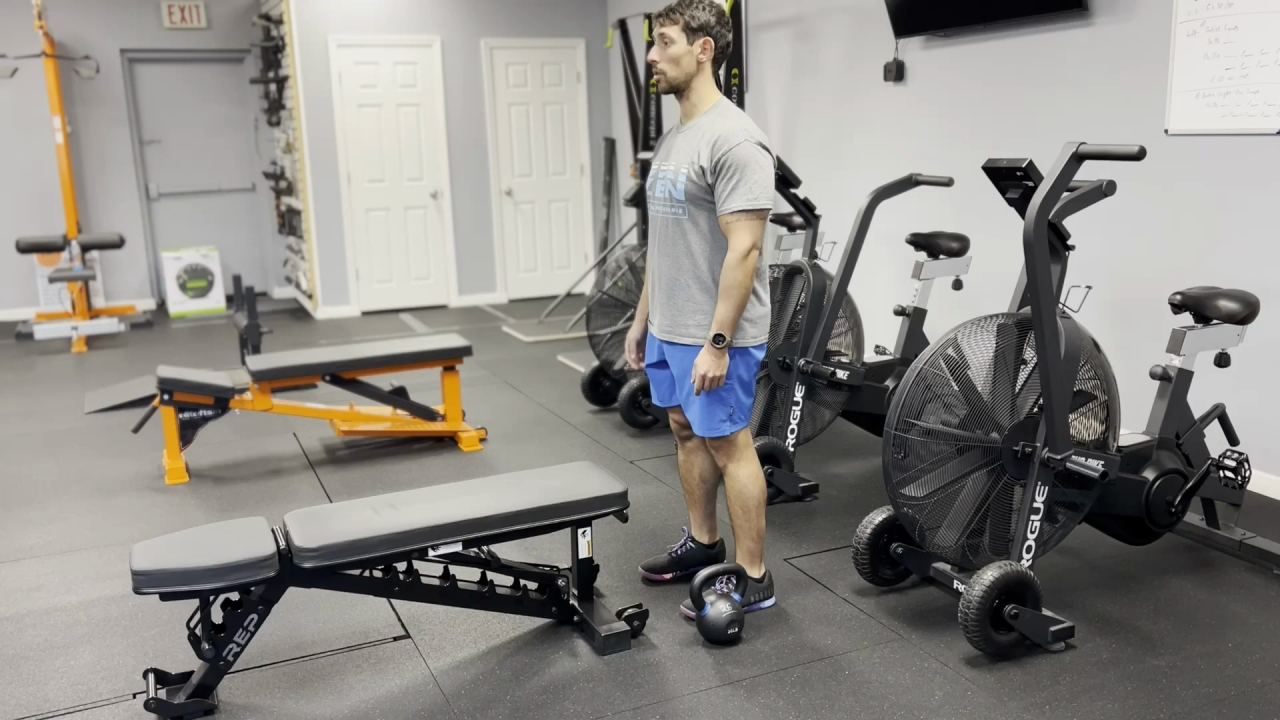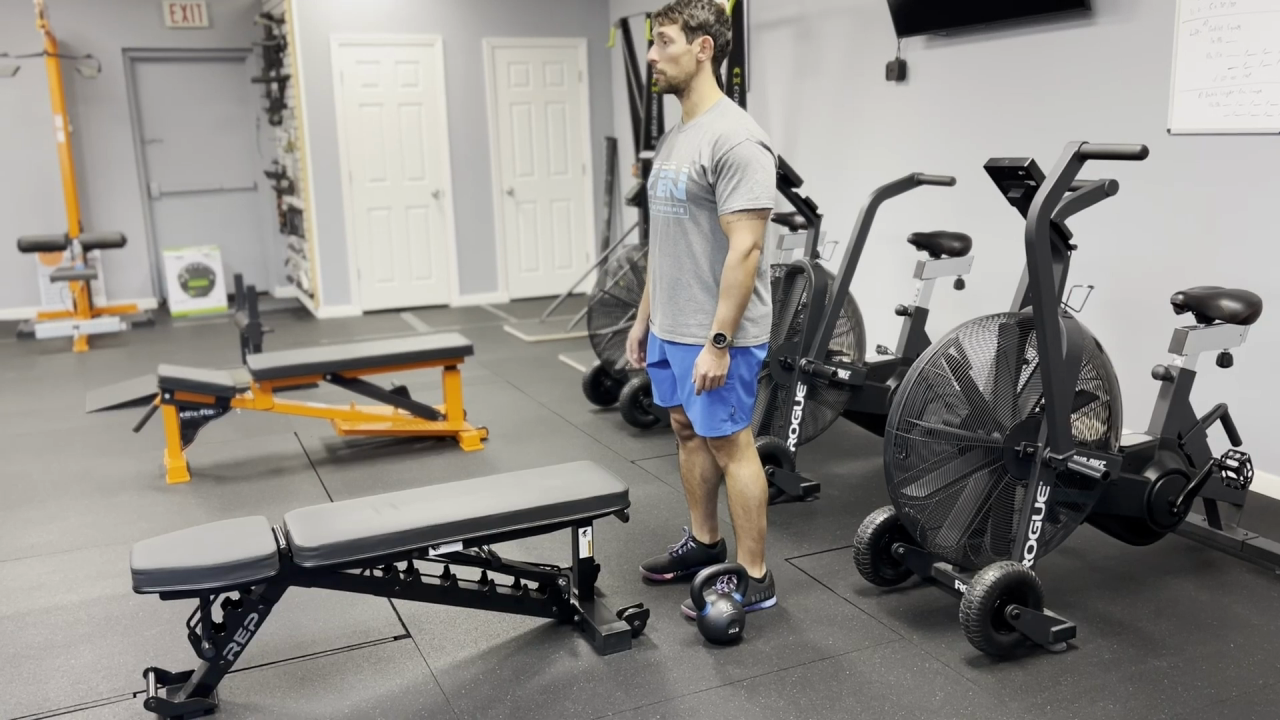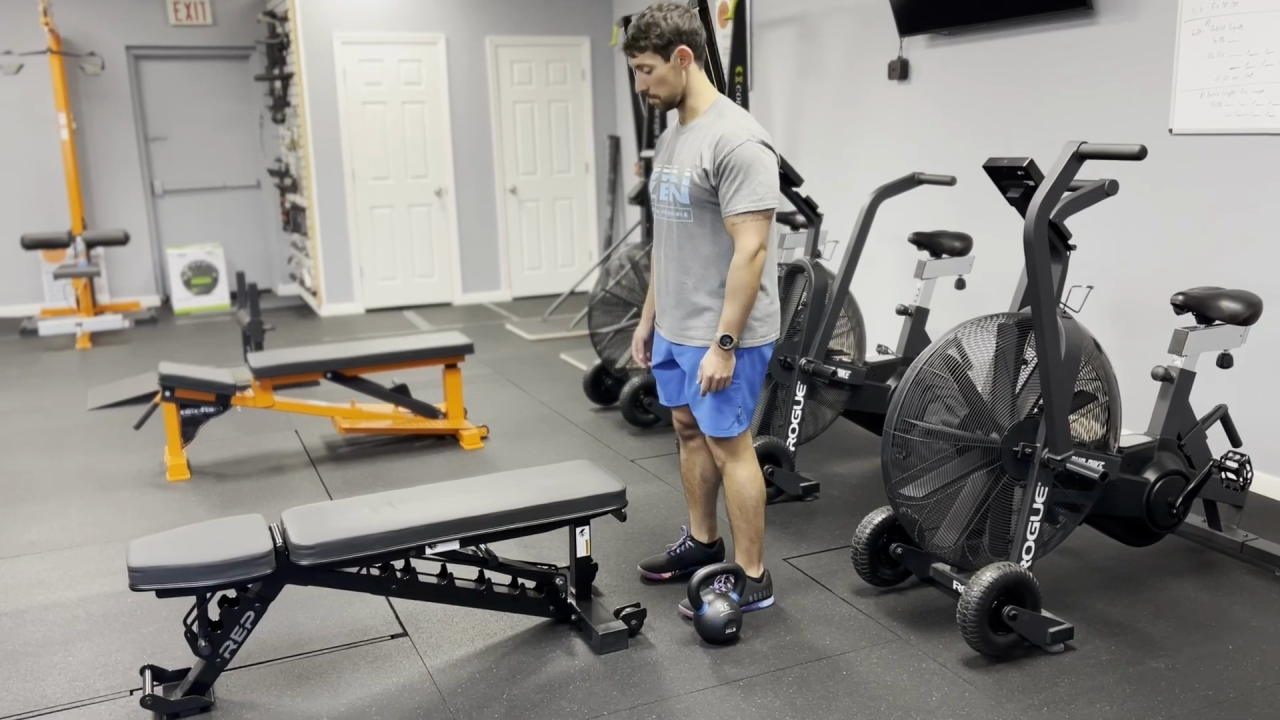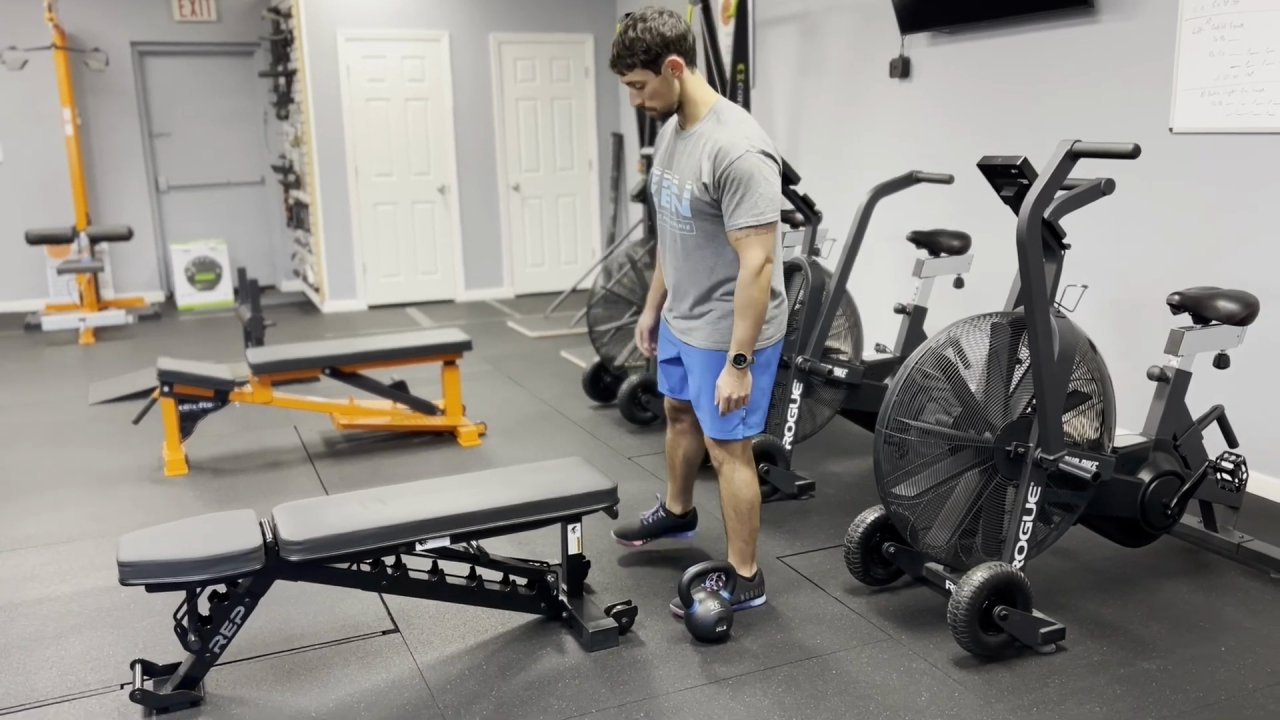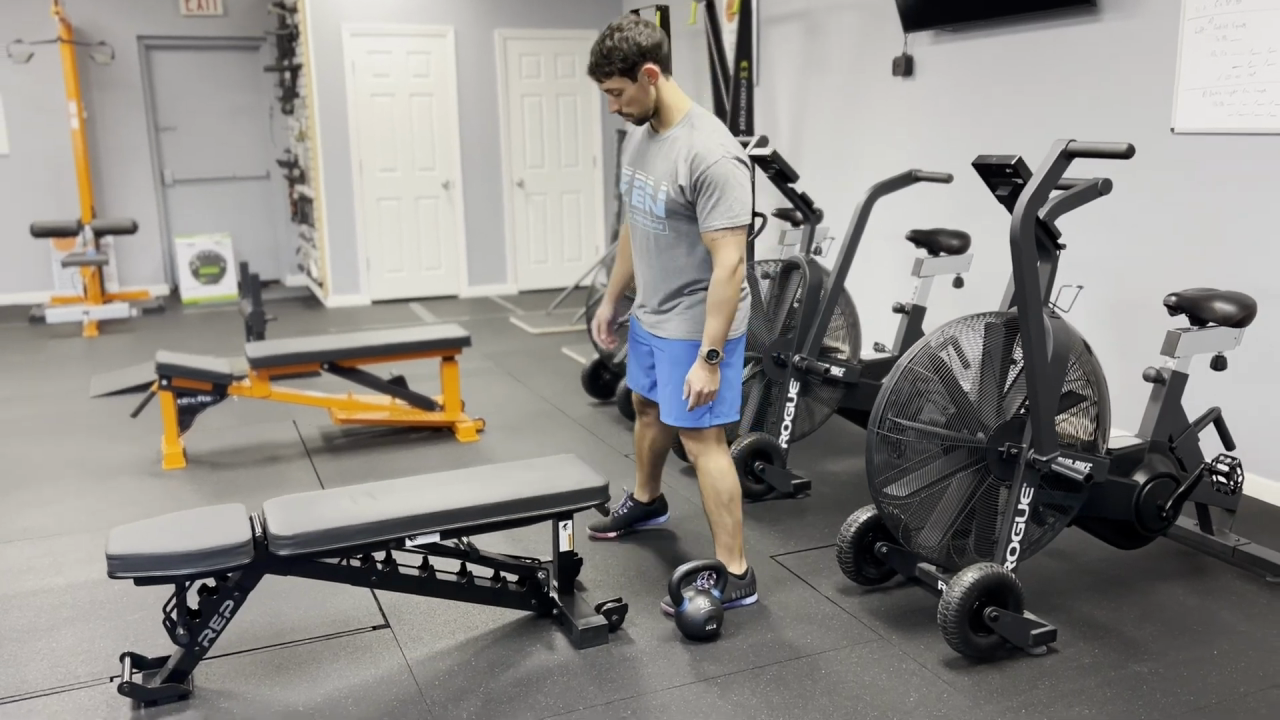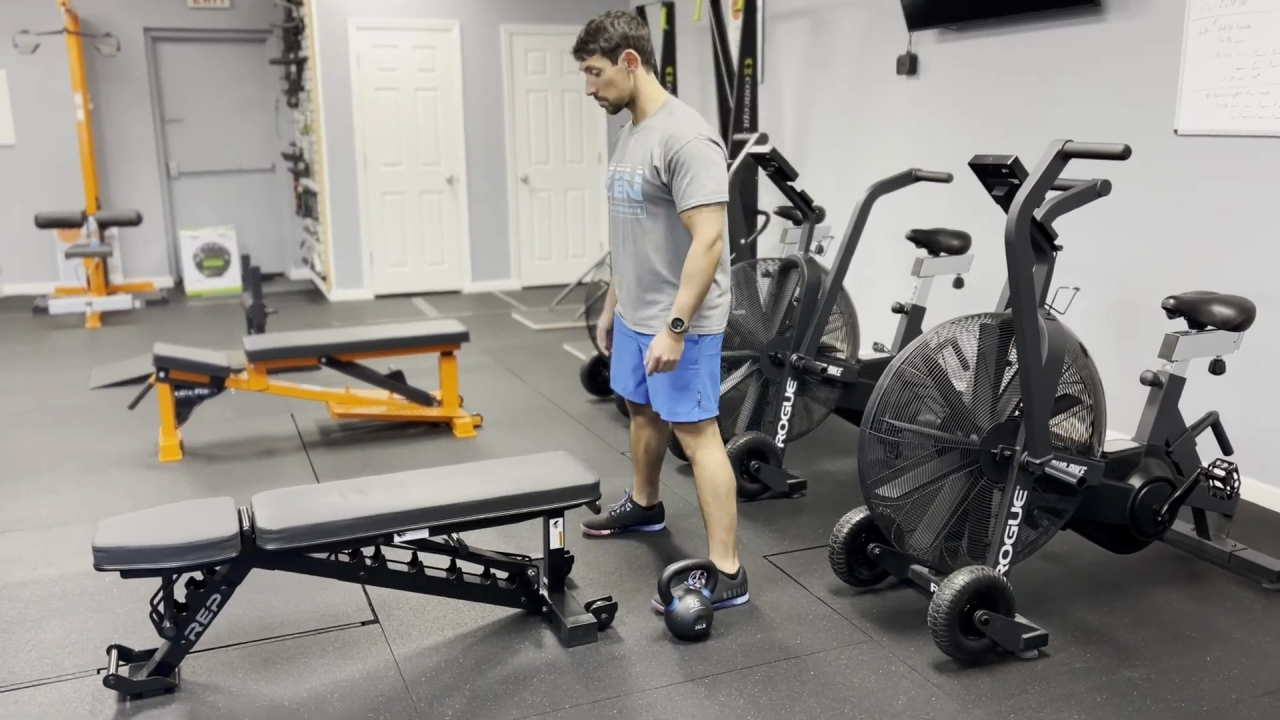
dt=0.5s
person 1, frame 1
left shoulder: (734, 140)
right shoulder: (673, 137)
left elbow: (743, 250)
left wrist: (718, 342)
right wrist: (643, 316)
left hip: (713, 335)
right hip: (670, 328)
left knee: (727, 445)
right knee: (687, 432)
left ankle: (753, 579)
right ankle: (702, 542)
person 1, frame 2
left shoulder: (734, 139)
right shoulder: (675, 136)
left elbow: (744, 248)
left wrist: (718, 342)
right wrist: (645, 315)
left hip: (712, 334)
right hip: (671, 327)
left knee: (728, 445)
right knee: (688, 433)
left ankle: (753, 577)
right ankle: (703, 542)
person 1, frame 3
left shoulder: (736, 141)
right shoulder: (672, 137)
left elbow: (750, 249)
left wrist: (724, 343)
right wrist: (648, 317)
left hip: (721, 334)
right hip: (676, 327)
left knee: (727, 446)
right knee: (690, 432)
left ankle: (751, 580)
right ankle: (702, 541)
person 1, frame 4
left shoulder: (737, 150)
right shoulder: (672, 131)
left elbow: (757, 263)
left wrist: (739, 362)
right wrist: (653, 306)
left hip: (726, 330)
right hip: (683, 320)
left knee: (725, 447)
right knee: (679, 413)
left ankle: (743, 578)
right ankle: (676, 511)
person 1, frame 5
left shoulder: (711, 154)
right shoulder: (638, 136)
left elbow: (729, 263)
left wrist: (710, 356)
right wrist: (611, 299)
left hip: (695, 325)
right hip: (651, 314)
left knee: (701, 440)
right knee: (649, 408)
left ankle: (735, 573)
right ankle: (646, 499)
person 1, frame 6
left shoulder: (685, 137)
right shoulder: (628, 132)
left elbow: (708, 239)
left wrist: (675, 328)
right wrist: (611, 307)
left hip: (681, 320)
right hip: (636, 314)
left knee: (696, 434)
right knee: (643, 410)
left ankle: (726, 572)
right ankle: (644, 504)
